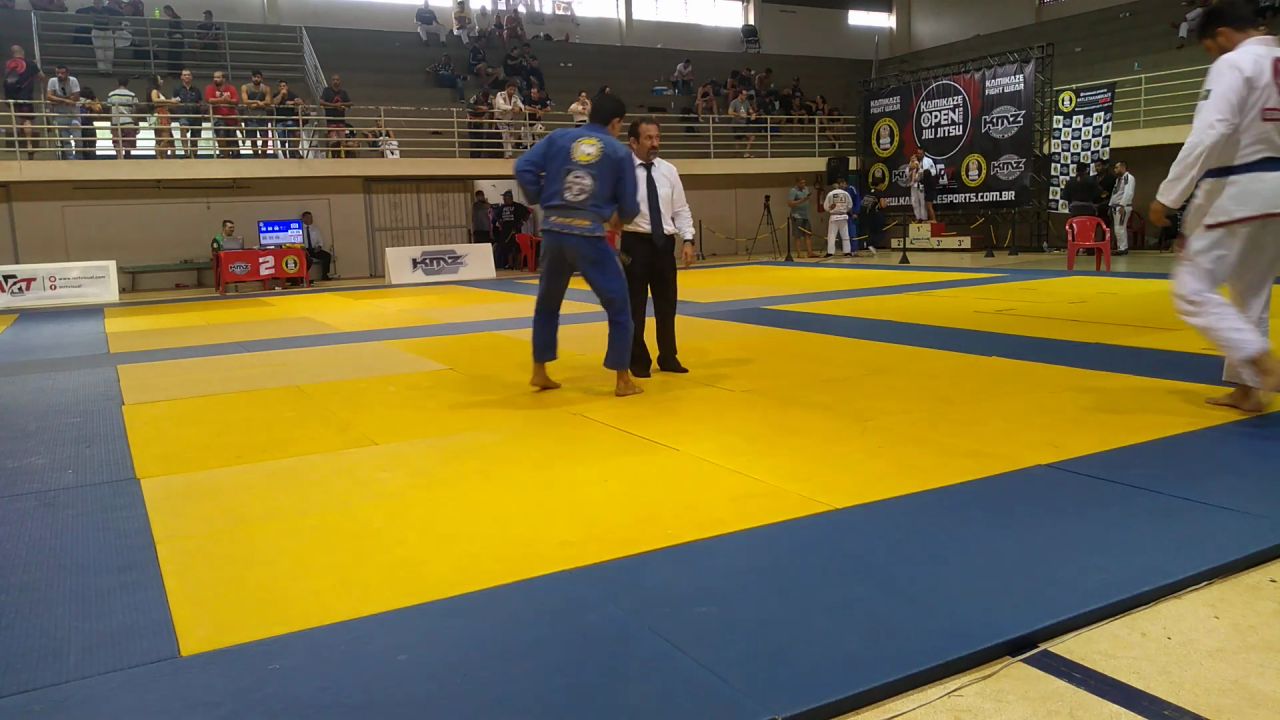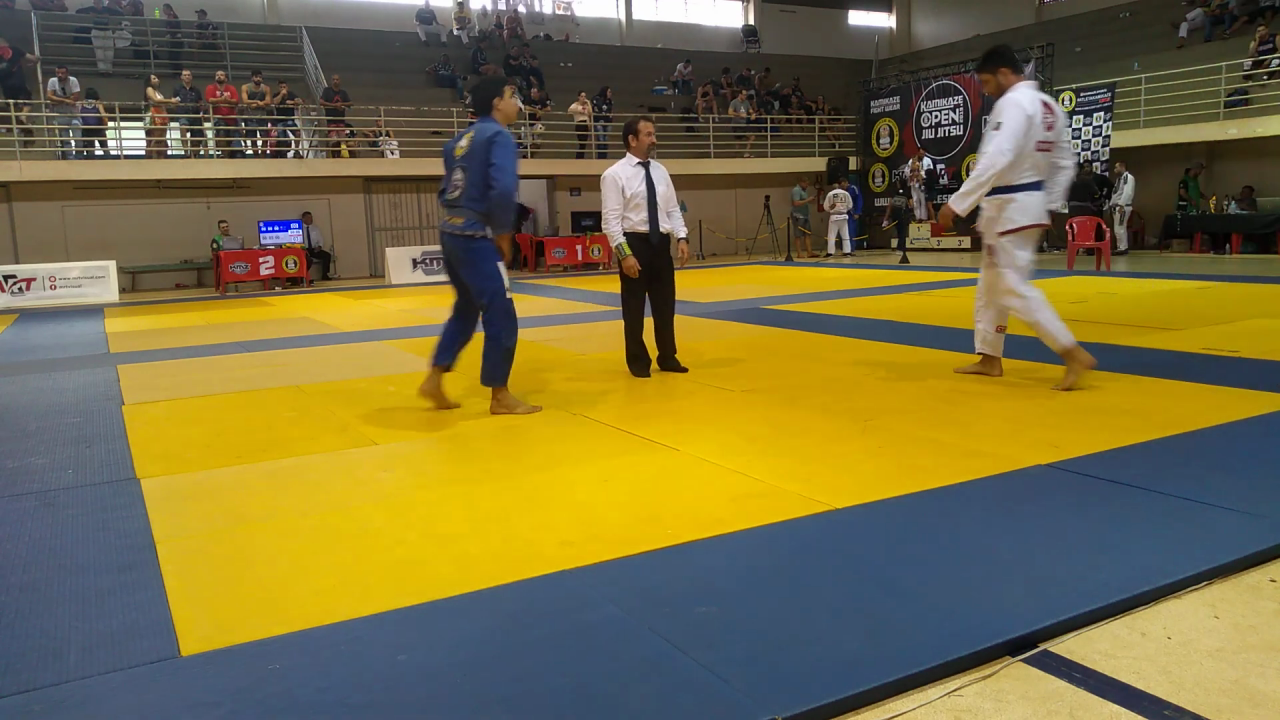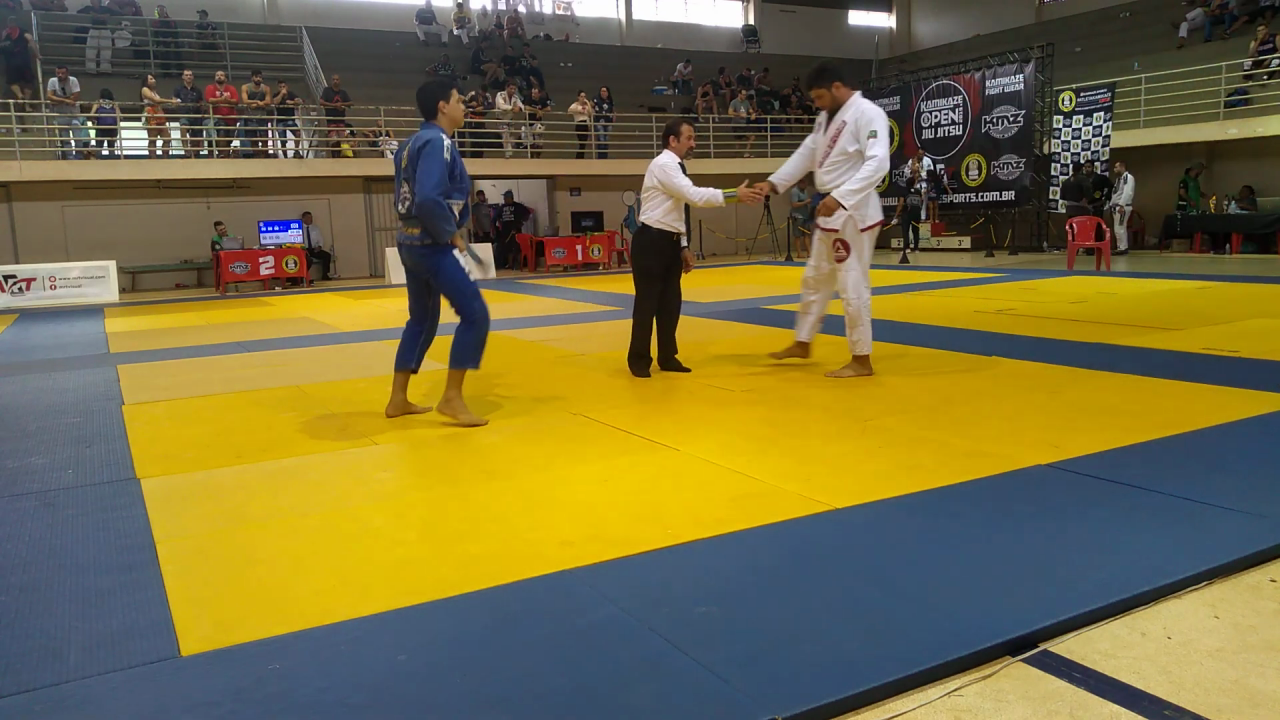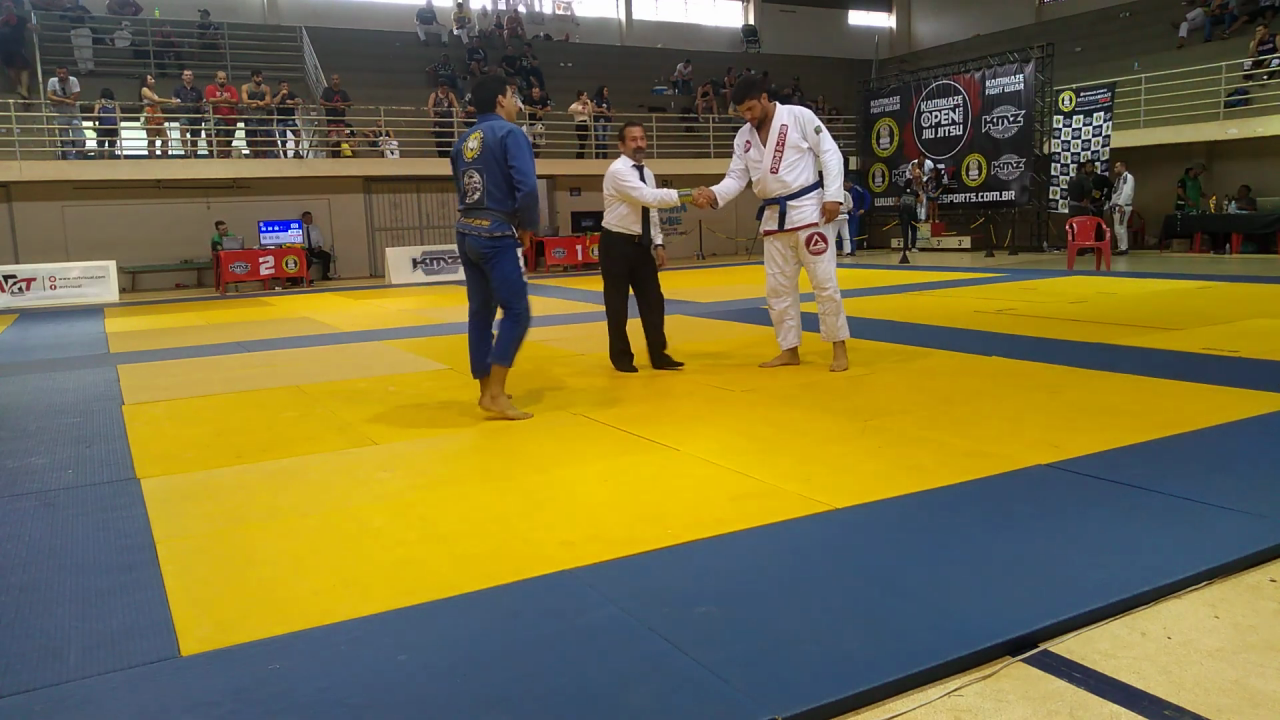
dt=1s
person 1, frame 1
left shoulder: (1233, 65)
left elbow: (1209, 135)
left wrist: (1167, 195)
left hip: (1233, 192)
left knee: (1192, 291)
right ankle: (1246, 386)
person 1, frame 2
left shoulder: (1012, 103)
right shoulder: (1049, 106)
left elbow: (995, 161)
right elbow: (1064, 163)
left wrist: (957, 204)
right wrist: (1049, 204)
left hip: (1009, 205)
right hip: (1030, 201)
left knee: (1015, 289)
right knee: (991, 285)
left ankle: (1074, 355)
right ankle: (989, 357)
person 1, frame 3
left shoulder: (868, 114)
right shoulder: (828, 118)
left elbow: (878, 163)
right elbow: (806, 154)
left wrist: (840, 197)
right wrist: (774, 183)
left hip: (854, 212)
right hip: (831, 213)
left knee: (852, 286)
right knee: (814, 279)
left ankle: (861, 360)
right ankle: (802, 343)
person 1, frame 4
left shoulder: (799, 116)
right shoulder: (744, 137)
left elbow: (831, 154)
right elbow: (736, 178)
left wrist: (833, 196)
right wrist: (713, 194)
left hip: (809, 209)
right hip: (774, 216)
left knee: (825, 281)
right knee: (779, 288)
left ankle: (839, 347)
right ankle: (790, 350)
person 2, frame 1
left shoulder: (558, 139)
right shoulder: (619, 152)
left elbow: (523, 169)
right elbow: (630, 206)
left wrist: (544, 201)
right wrist: (620, 220)
left hip: (553, 231)
right hip: (589, 235)
left knee: (548, 303)
right knee: (619, 306)
left ankle: (540, 373)
right ankle: (623, 380)
person 2, frame 2
left shoulder: (462, 139)
right shoulder: (499, 136)
right elbow: (503, 191)
right wrist: (503, 233)
left hip: (451, 232)
right hip: (474, 237)
left knee: (467, 308)
right knee: (500, 316)
left ankle: (433, 384)
right ankle: (499, 397)
person 2, frame 3
left shoulder: (414, 143)
right shoulder: (437, 142)
right elbow: (428, 200)
right wrist: (451, 234)
left hip: (412, 243)
right hip: (433, 246)
left knee: (423, 320)
right knee: (474, 313)
left ankle: (398, 399)
right ankle: (451, 398)
person 2, frame 4
left shoulder: (463, 141)
right shoulder: (510, 134)
right elbow: (526, 188)
right wrist: (528, 226)
left hip: (466, 233)
right hip: (496, 235)
left knee: (480, 311)
right knee: (516, 311)
left ankle: (487, 389)
right ankle: (495, 393)
person 3, frame 1
left shoulder: (669, 170)
left elbow: (681, 210)
left wrist: (688, 239)
left hip: (664, 242)
right hip: (635, 243)
left knee: (667, 302)
right knee: (635, 304)
left ankle: (668, 356)
right ankle: (638, 359)
person 3, frame 2
left shoulder: (660, 171)
right shoulder: (615, 174)
left elbow: (672, 210)
right elbow: (611, 219)
left wrist: (681, 238)
right wrist: (624, 253)
left hip: (660, 243)
right hip: (634, 244)
left knee: (665, 303)
right knee: (634, 306)
left ankle: (667, 357)
right ankle: (638, 361)
person 3, frame 3
left shoulder: (676, 168)
right shoulder: (663, 166)
right elbow: (694, 195)
left wrist: (684, 246)
right wrist: (735, 194)
left hip: (670, 243)
right hip: (651, 241)
left knee: (671, 302)
right knee: (647, 302)
left ankle: (667, 357)
right ankle: (639, 359)
person 3, frame 4
left shoulder: (647, 173)
right shoulder: (617, 171)
left elbow: (652, 212)
right elbow: (648, 198)
left wrist: (658, 244)
right wrist: (687, 195)
left hip: (641, 245)
right hip: (617, 244)
left knee: (653, 300)
right knee: (617, 304)
left ankle: (657, 354)
right ankle: (621, 355)
